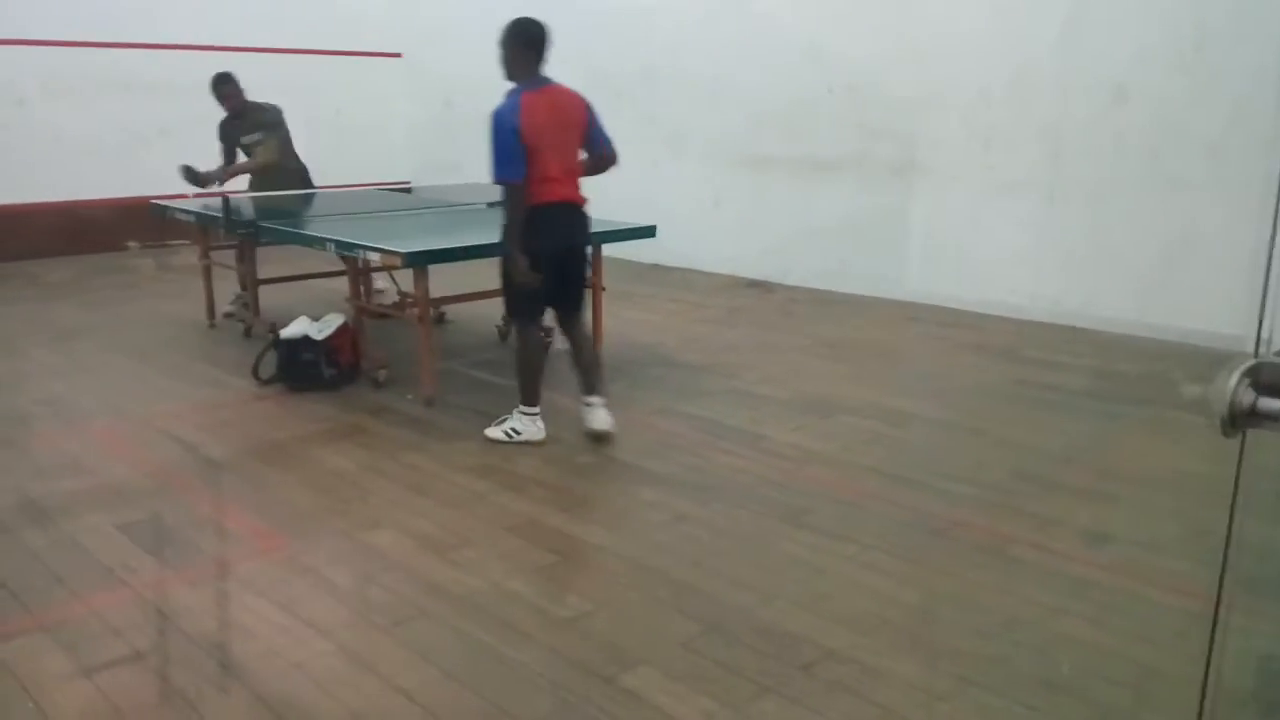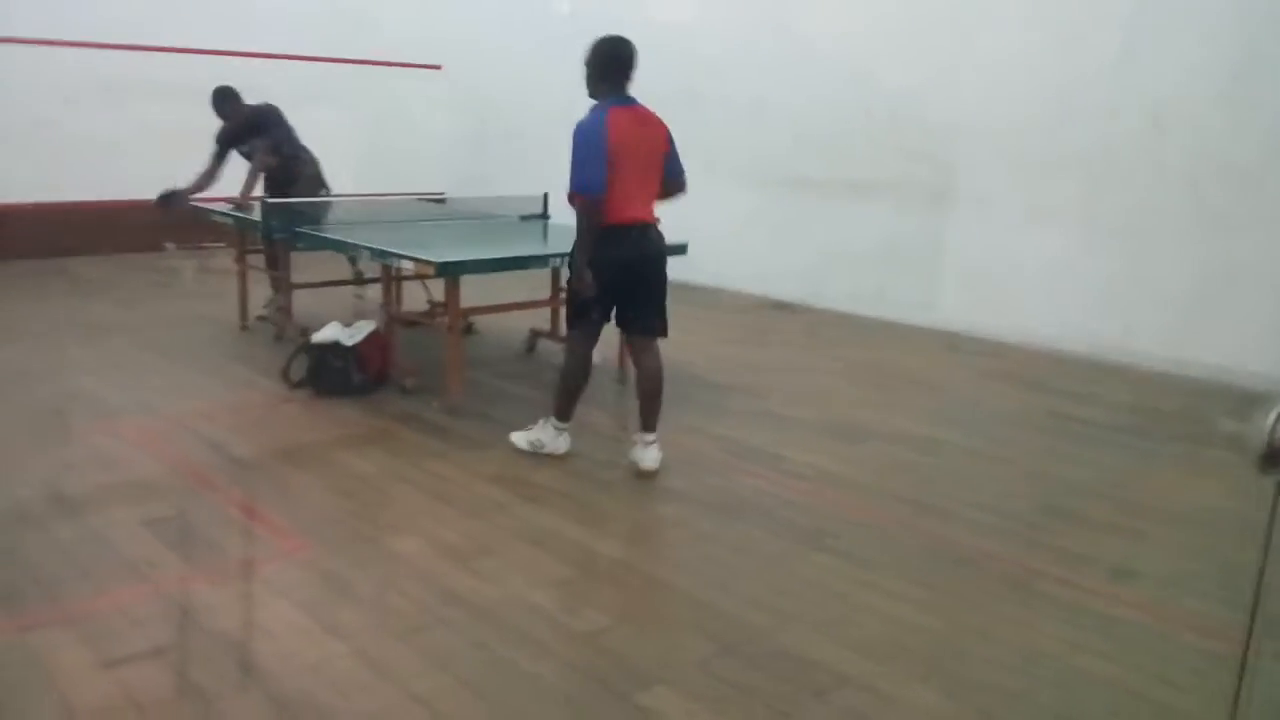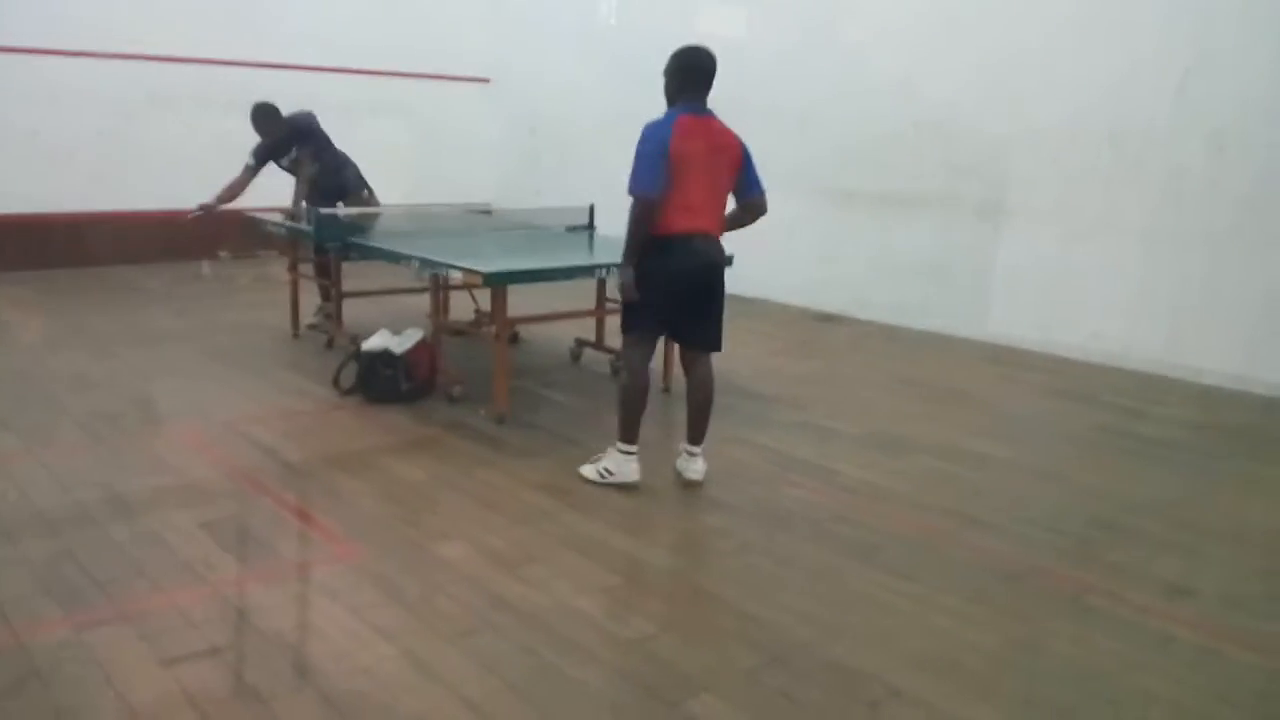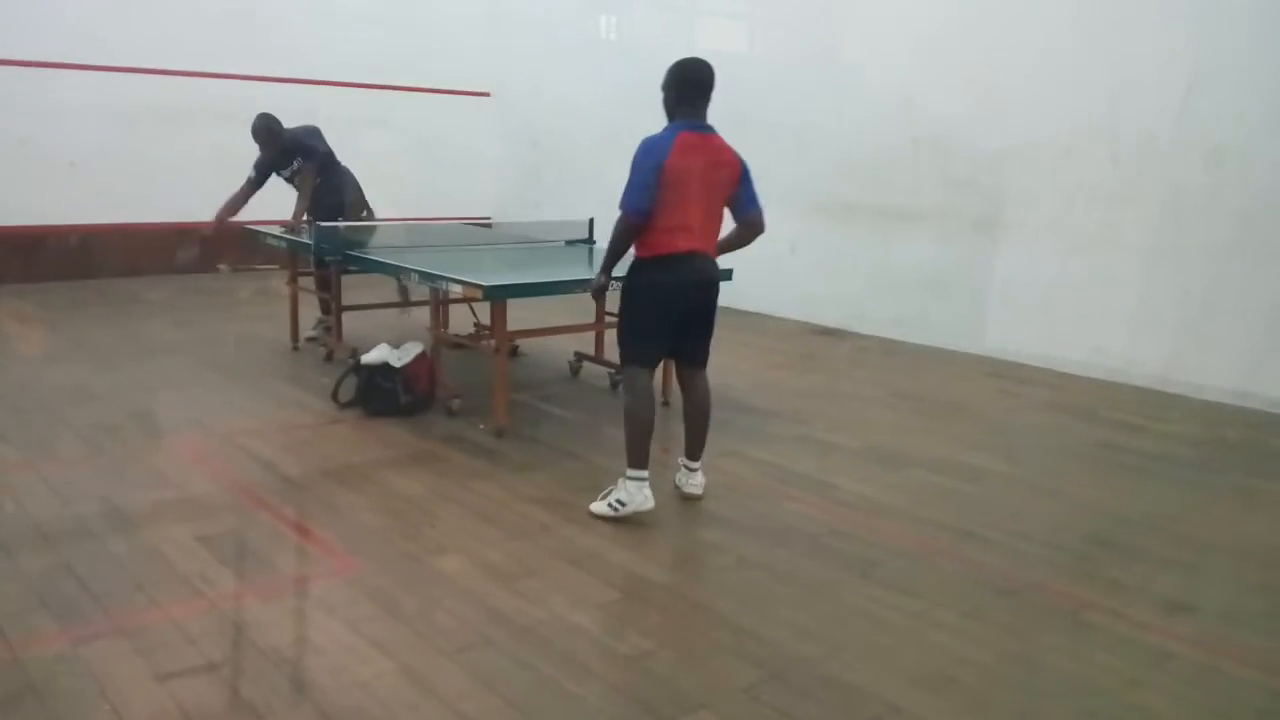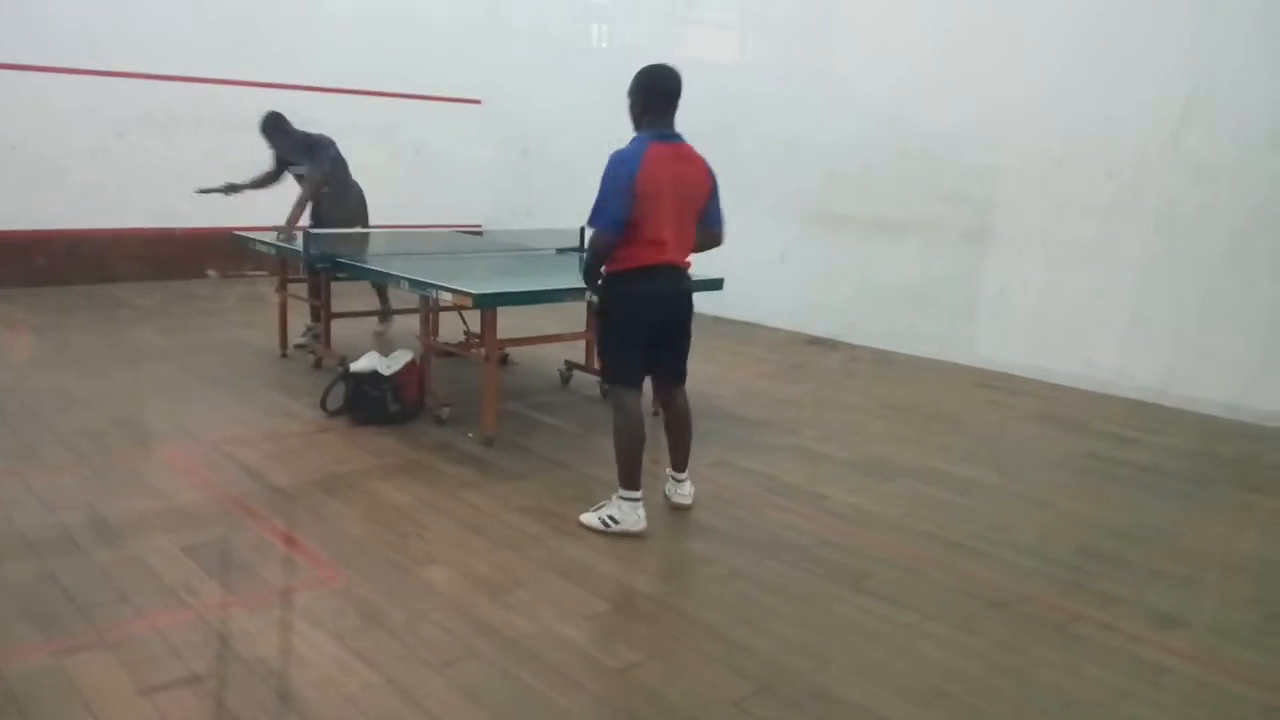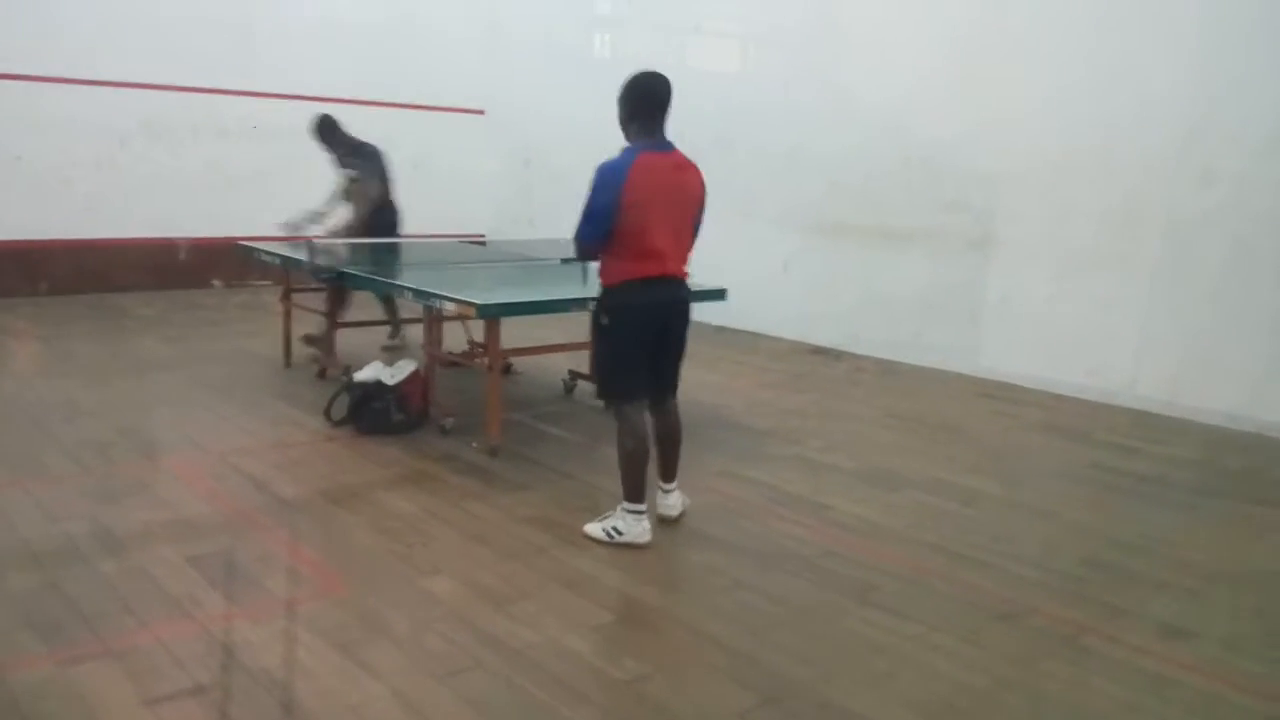
dt=0.3s
person 1, frame 1
left shoulder: (509, 114)
right shoulder: (575, 102)
left elbow: (514, 190)
right elbow: (606, 158)
left wrist: (516, 252)
left hip: (536, 224)
right hip: (572, 219)
left knee: (527, 323)
right knee: (572, 317)
left ankle: (529, 417)
right ankle: (595, 406)
person 1, frame 2
left shoulder: (592, 127)
right shoulder: (656, 125)
left elbow: (590, 202)
right elbow: (676, 186)
left wrist: (582, 264)
left hip: (609, 244)
right hip: (647, 242)
left knee: (581, 339)
right knee: (645, 344)
left ankle: (555, 430)
right ankle: (647, 443)
person 1, frame 3
left shoulder: (659, 132)
right shoulder: (731, 141)
left elbow: (646, 201)
right elbow: (755, 206)
left wrist: (628, 262)
left hip: (663, 253)
right hip: (707, 256)
left knee: (636, 352)
right knee: (698, 357)
left ankle: (625, 455)
right ankle: (693, 455)
person 1, frame 4
left shoulder: (656, 148)
right shoulder: (729, 157)
left elbow: (631, 219)
right elbow: (753, 224)
left wrist: (605, 270)
left hip: (657, 274)
right hip: (701, 274)
left knee: (638, 375)
right knee: (693, 373)
left ankle: (636, 485)
right ankle: (692, 471)
person 1, frame 5
left shoulder: (627, 161)
right shoulder: (699, 166)
left elbow: (604, 237)
right elbow: (712, 237)
left wrist: (590, 272)
left hip: (630, 288)
right hip: (675, 286)
left knee: (626, 393)
right knee: (672, 387)
left ankle: (629, 504)
right ankle: (680, 481)
person 1, frame 6
left shoulder: (615, 173)
right shoulder: (691, 173)
left elbow: (586, 249)
left hip: (627, 301)
right hip: (673, 295)
left knee: (629, 407)
right knee: (663, 399)
left ankle: (633, 516)
right ankle: (669, 493)
person 2, frame 1
left shoulder: (270, 114)
right shoulder: (226, 127)
left elbow: (274, 157)
right elbow: (229, 166)
left wrist: (233, 171)
right wrist: (215, 174)
left hip: (296, 180)
right hip: (262, 185)
right ankle: (244, 295)
person 2, frame 2
left shoulder: (267, 114)
right shoulder: (226, 134)
left elbow: (262, 157)
right elbow: (210, 173)
left wrist: (246, 192)
right wrist: (185, 192)
left hip: (303, 175)
right hip: (276, 185)
right knee: (271, 240)
left ankle: (357, 271)
right ankle: (279, 297)
person 2, frame 3
left shoulder: (304, 123)
right shoulder: (265, 148)
left elbow: (306, 166)
right elbow: (241, 182)
left wrist: (298, 203)
right wrist: (212, 205)
left hip: (346, 179)
right hip: (319, 192)
right knee: (321, 247)
right ankle: (327, 305)
person 2, frame 4
left shoulder: (309, 136)
right shoulder: (267, 160)
left elbow: (307, 180)
right elbow: (243, 194)
left wrist: (297, 217)
right wrist: (214, 225)
left hip: (346, 195)
right hip: (320, 206)
right knee: (321, 261)
right ankle: (326, 318)
person 2, frame 5
left shoulder: (322, 146)
right shoulder: (284, 151)
left elbow: (310, 187)
right elbow: (273, 175)
left wrist: (291, 222)
right wrist: (241, 186)
left hip: (349, 209)
right hip: (322, 213)
left ankle: (385, 309)
right ankle: (315, 327)
person 2, frame 6
left shoulder: (368, 154)
right shoulder: (342, 154)
left elbow: (371, 194)
left wrist: (348, 226)
right wrist: (325, 210)
left hip: (381, 224)
right hip: (359, 225)
left ankle: (397, 330)
right ankle: (329, 332)
